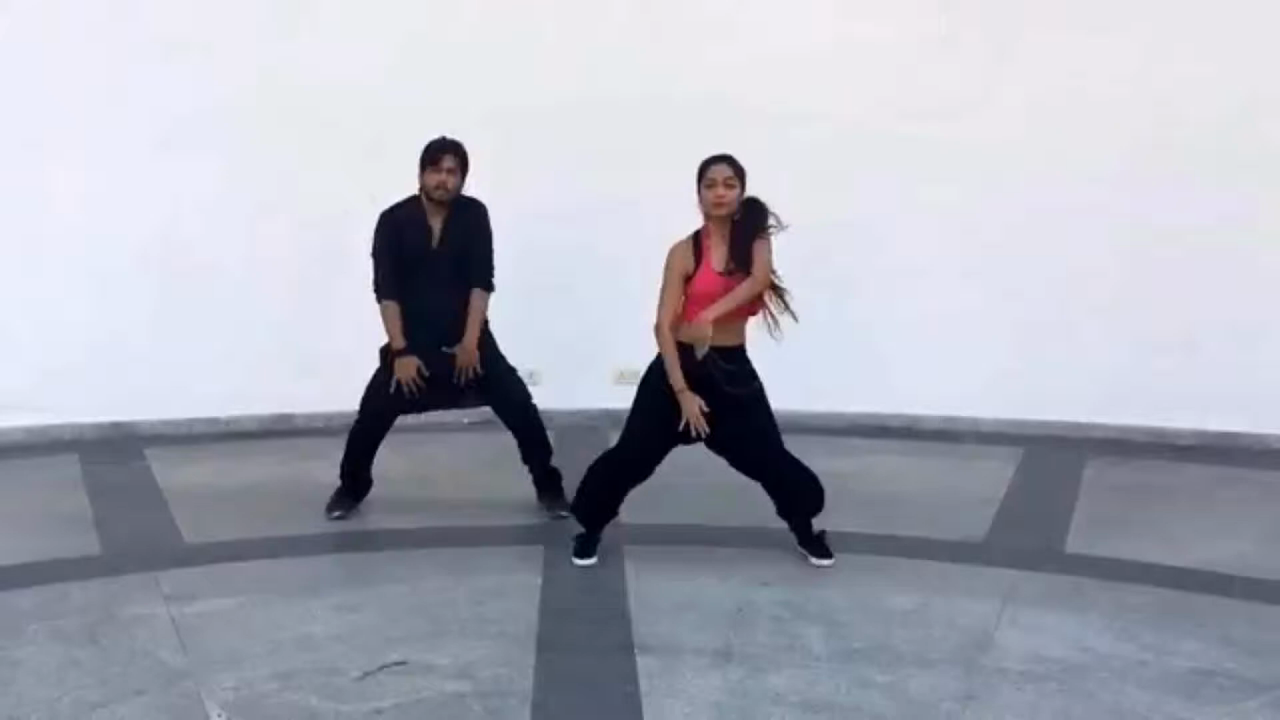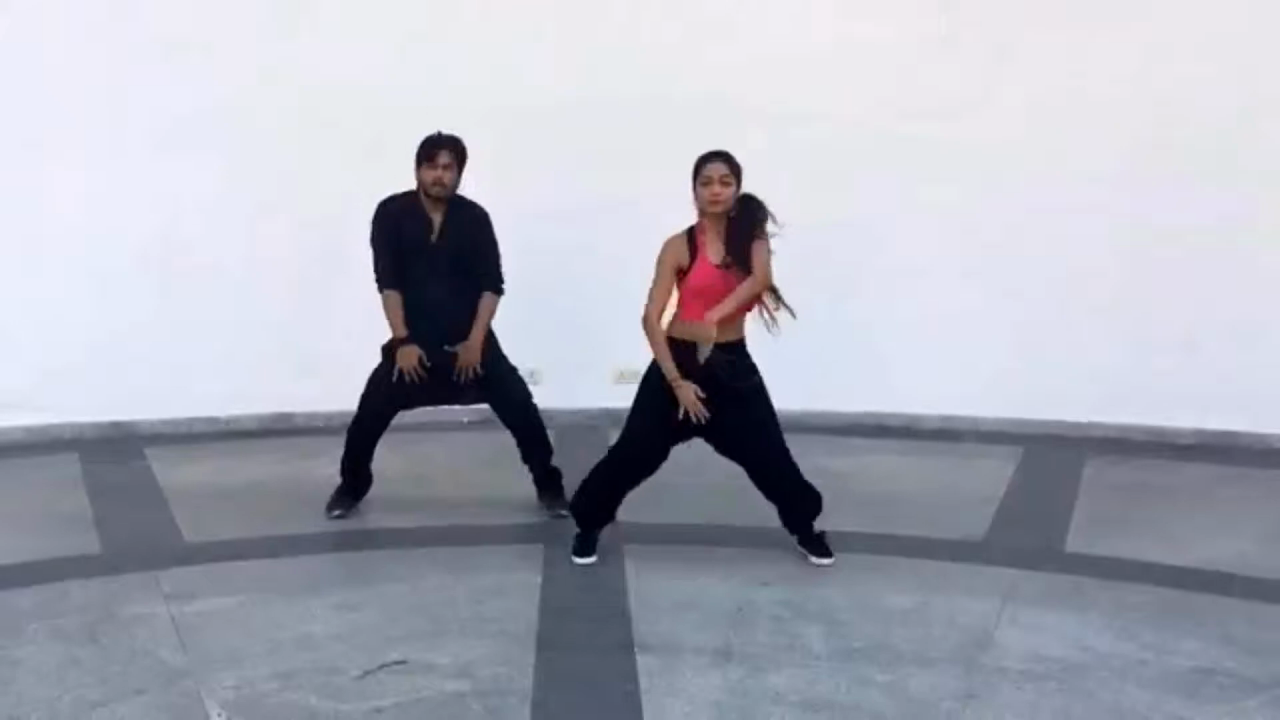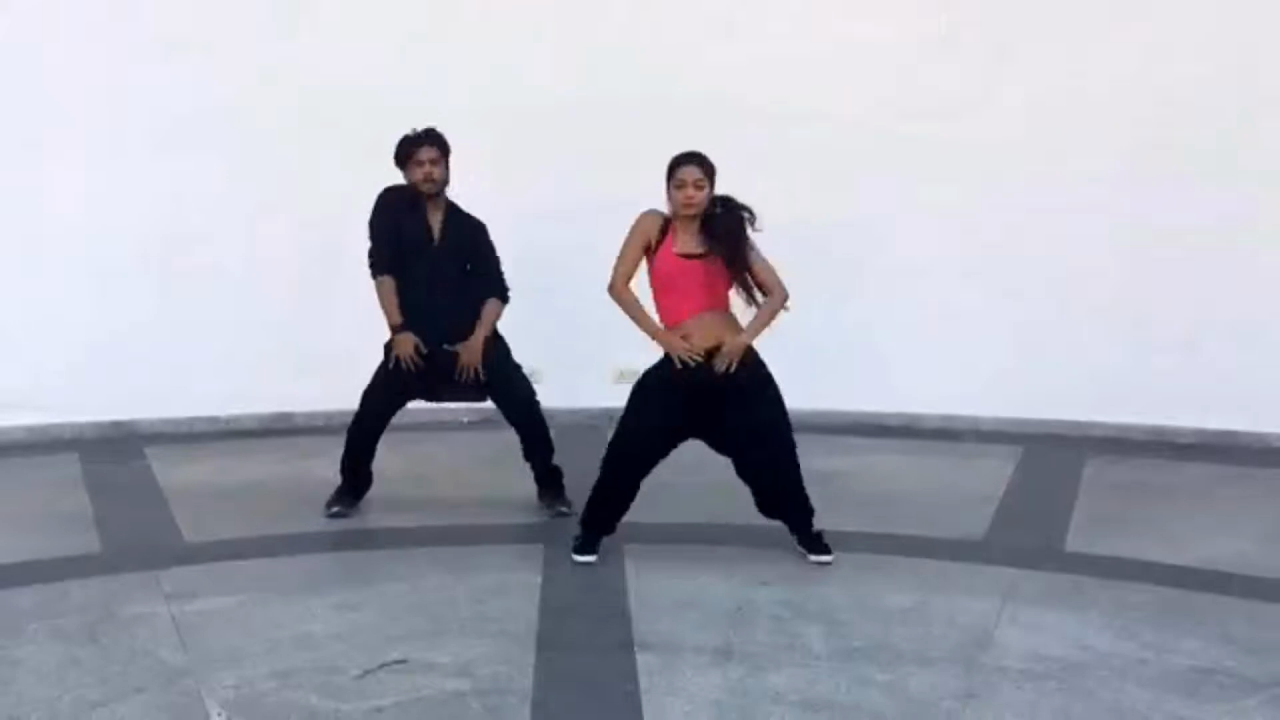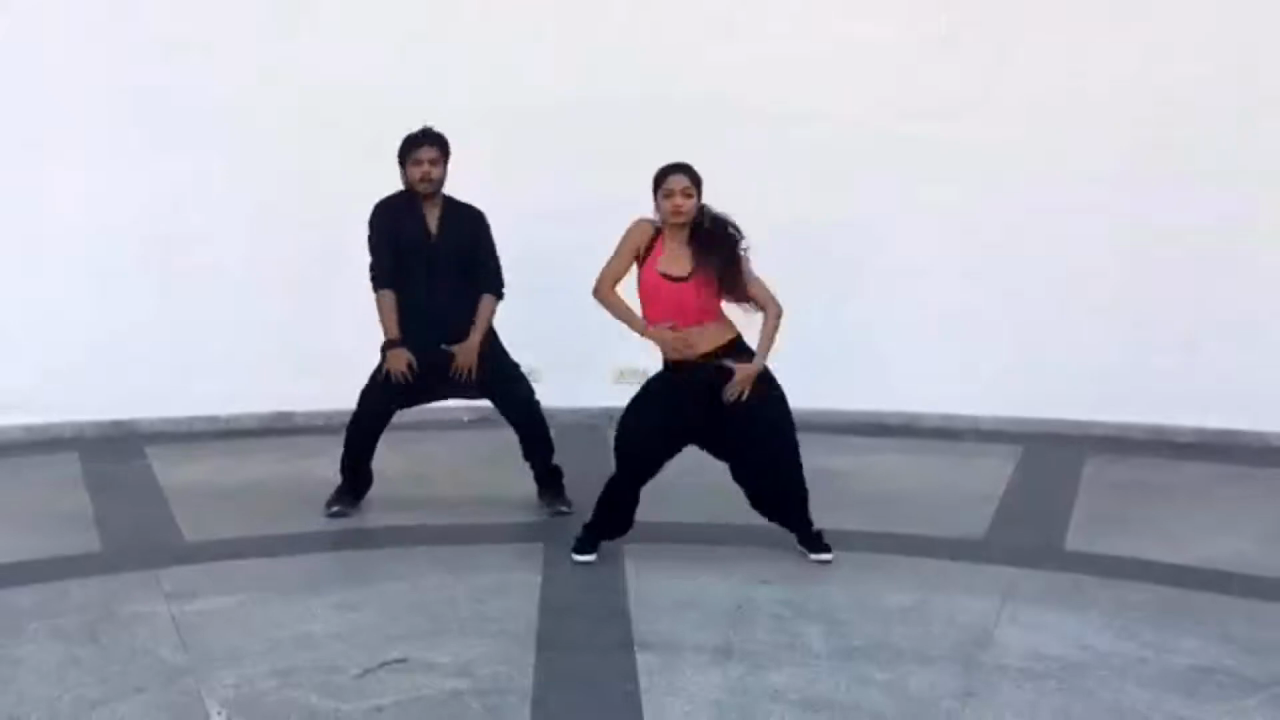
dt=0.1s
person 1, frame 1
left shoulder: (755, 233)
right shoulder: (684, 252)
left elbow: (760, 277)
right elbow: (662, 327)
left wrist: (710, 316)
right wrist: (682, 392)
left hip: (732, 364)
right hip: (678, 362)
left knee: (769, 458)
right knee: (632, 454)
left ankle: (806, 529)
right ankle: (590, 525)
person 1, frame 2
left shoulder: (751, 232)
right shoulder: (679, 246)
left elbow: (760, 278)
right elbow: (651, 318)
left wrist: (714, 317)
right wrist: (677, 382)
left hip: (733, 360)
right hip: (677, 359)
left knee: (769, 454)
right knee: (633, 453)
left ankle: (805, 529)
right ankle: (587, 526)
person 1, frame 3
left shoulder: (730, 236)
right shoulder: (651, 225)
left elbow: (777, 293)
right elbow: (617, 284)
left wrist: (745, 337)
right wrist: (661, 334)
left hip: (734, 363)
right hip: (678, 368)
left knee: (772, 453)
right knee: (628, 452)
left ankle: (803, 528)
right ankle: (594, 529)
person 1, frame 4
left shoulder: (719, 247)
right shoulder: (644, 234)
left elbow: (771, 307)
right elbow: (603, 288)
left wrist: (757, 363)
right wrist: (650, 331)
left hip: (733, 369)
right hip: (679, 375)
left knee: (775, 454)
right knee: (633, 453)
left ankle: (802, 528)
right ankle: (598, 531)
person 2, frame 1
left shoulder: (473, 215)
right shoulder: (394, 221)
left elbow: (481, 280)
right elbow: (386, 289)
left wrist: (472, 340)
right wrist: (399, 351)
left hip: (468, 340)
right hip: (413, 345)
left knee: (523, 413)
right knee: (370, 420)
left ankle: (549, 487)
right ankle: (351, 489)
person 2, frame 2
left shoulder: (474, 218)
right shoulder: (392, 212)
left elbow: (491, 283)
right elbow: (387, 280)
left wrist: (476, 341)
right wrist: (401, 341)
left hip: (470, 338)
right hip: (413, 339)
left knee: (522, 412)
right knee: (369, 416)
left ankle: (550, 487)
right ankle: (351, 487)
person 2, frame 3
left shoulder: (469, 226)
right shoulder: (390, 206)
left elbow: (496, 290)
right elbow: (383, 270)
left wrist: (478, 341)
right wrist: (399, 330)
left hip: (473, 338)
right hip: (416, 337)
left knee: (526, 409)
right knee: (369, 414)
left ankle: (550, 485)
right ankle: (352, 485)
person 2, frame 4
left shoulder: (471, 219)
right shoulder: (389, 213)
left elbow: (491, 283)
right elbow: (383, 282)
left wrist: (474, 341)
right wrist: (394, 344)
left hip: (470, 337)
right hip: (414, 340)
left knee: (525, 408)
right knee: (367, 415)
left ankle: (549, 485)
right ankle: (352, 485)
